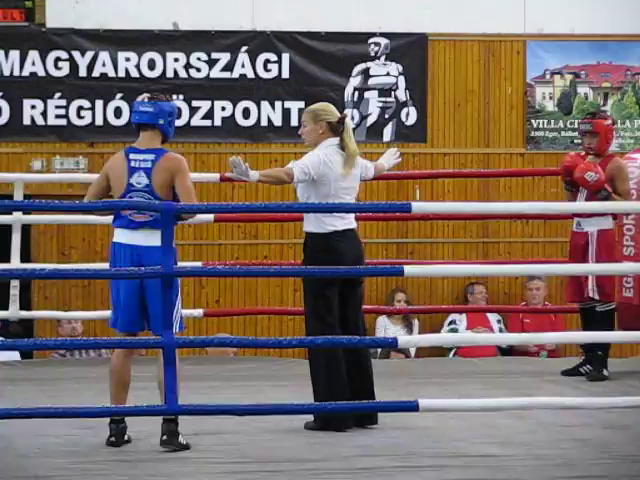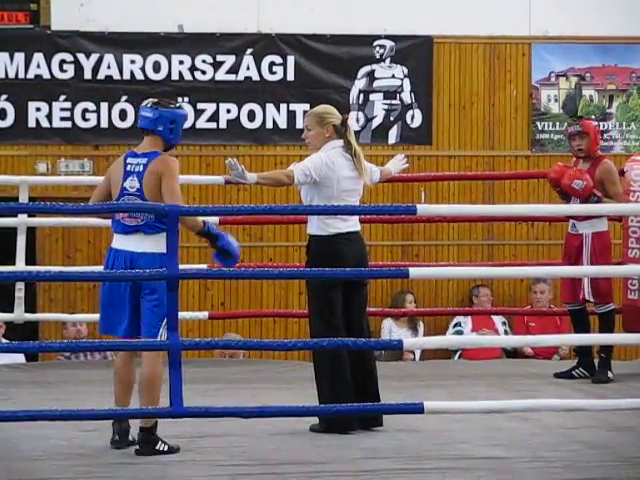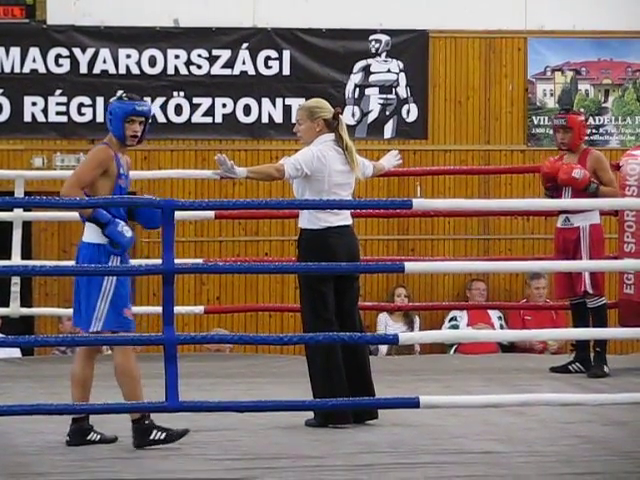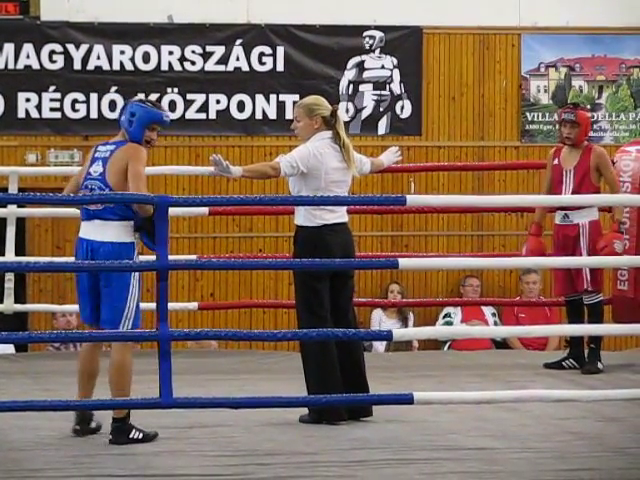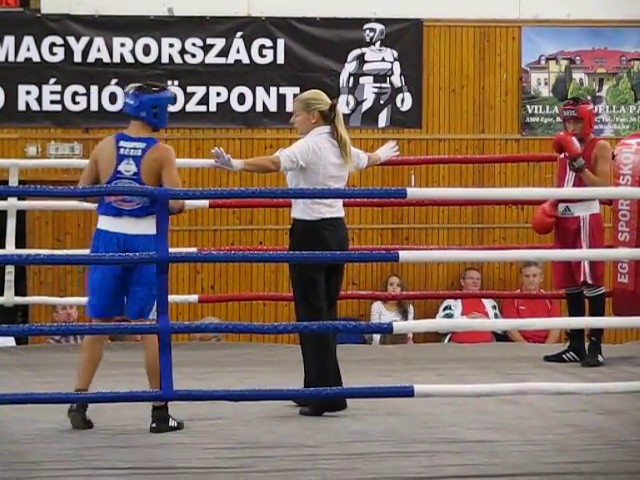
dt=1s
person 1, frame 1
left shoulder: (116, 160)
right shoulder: (173, 161)
left elbow: (89, 203)
right elbow: (188, 209)
left hip: (124, 250)
right hip: (157, 253)
left knee: (124, 341)
left ankle: (117, 426)
right ankle: (169, 427)
person 1, frame 2
left shoulder: (120, 163)
right shoulder: (165, 164)
left elbow: (94, 206)
right elbow: (179, 212)
right wrist: (215, 235)
left hip: (120, 255)
right hip: (155, 259)
left knee: (127, 345)
right knee: (154, 348)
left ankle: (121, 428)
right ankle: (148, 434)
person 1, frame 3
left shoulder: (122, 160)
right shoulder: (103, 153)
right elbow: (68, 190)
left wrist: (134, 213)
right wrist: (104, 220)
left hip: (101, 250)
right hip: (103, 252)
left knee: (90, 341)
right knee: (122, 337)
left ankle: (79, 426)
right ankle: (142, 425)
person 1, frame 4
left shoulder: (96, 152)
right shoulder: (133, 152)
left elbow: (68, 195)
right elbow: (138, 197)
right wrist: (152, 223)
left hip: (86, 243)
right hip: (118, 248)
left knee: (93, 332)
right knee: (123, 337)
left ankle: (83, 415)
right ankle: (121, 424)
person 1, frame 5
left shoulder: (105, 146)
right shoulder: (161, 152)
left elbow: (81, 192)
right elbow: (176, 204)
right wrist: (156, 197)
left hip: (107, 238)
right hip: (144, 242)
left knee: (99, 324)
left ankle: (79, 402)
right ankle: (160, 413)
person 2, frame 1
left shoulder: (319, 158)
right shoulder: (352, 159)
left elbow: (287, 175)
right elbow: (374, 169)
left wrist: (252, 176)
right wrist: (388, 160)
left hip: (323, 247)
right hip: (350, 245)
left knee: (323, 329)
right knee: (352, 326)
left ankle: (333, 415)
right ankle: (362, 409)
person 2, frame 2
left shoulder: (322, 160)
right shoulder: (355, 160)
left elbow: (287, 177)
right elbow: (380, 173)
left wrist: (250, 177)
right wrist: (394, 166)
left hip: (327, 250)
right hip: (355, 247)
left knee: (328, 331)
right knee: (357, 328)
left ankle: (337, 417)
right ankle: (367, 412)
person 2, frame 3
left shoulder: (313, 155)
right shoulder: (347, 154)
left elbow: (278, 171)
right elbow: (372, 168)
left wrist: (240, 172)
right wrist: (387, 163)
left hip: (318, 243)
right hip: (346, 241)
left knee: (321, 324)
right knee: (349, 321)
left ankle: (333, 411)
right ankle: (361, 405)
person 2, frame 4
left shoulder: (310, 151)
right shoulder: (343, 151)
left elbow: (273, 169)
right elbow: (370, 164)
left wrist: (235, 171)
right wrist: (388, 159)
left hip: (314, 239)
right hip: (342, 238)
left knee: (315, 322)
right knee: (343, 319)
left ankle: (327, 408)
right ankle: (355, 402)
person 2, frame 5
left shoulder: (309, 145)
right shoulder: (341, 146)
left elbow: (274, 163)
right elbow: (368, 159)
left wrist: (236, 164)
right wrist: (385, 154)
left hip: (311, 233)
right hip: (337, 232)
left knee: (311, 314)
right knee: (325, 311)
left ankle: (325, 394)
right ankle: (320, 390)
person 3, frame 1
left shoulder: (615, 165)
right shoulder: (580, 159)
left elbow: (627, 204)
left wrist: (602, 191)
right wrist: (568, 182)
left hip: (600, 232)
right hip: (578, 231)
left knee: (602, 295)
right knee: (583, 297)
left ankle: (601, 361)
right ankle: (589, 358)
person 3, frame 2
left shoulder: (605, 166)
right shoulder: (574, 164)
left elbow: (620, 205)
left wrist: (592, 196)
right wrist: (561, 190)
left hip: (595, 235)
right hip: (574, 234)
left knee: (600, 297)
right knee: (573, 299)
left ankle: (605, 362)
right ankle: (584, 362)
person 3, frame 3
left shoulder: (594, 157)
right shoulder: (558, 161)
left elbow: (615, 193)
left wrist: (588, 185)
right wrist: (549, 187)
left hip: (587, 228)
right hip: (563, 228)
left knee: (592, 290)
right knee: (573, 294)
left ankle: (600, 357)
right ankle: (581, 357)
person 3, frame 4
left shoulder: (596, 154)
right shoulder: (554, 154)
left elbow: (616, 191)
right elbow: (547, 193)
left wrist: (617, 227)
right wrist: (534, 230)
left hip: (586, 224)
right hip: (561, 225)
left knee: (590, 289)
right knee: (568, 290)
left ankle: (594, 354)
right ankle: (574, 352)
person 3, frame 5
left shoulder: (600, 147)
right shoulder: (564, 147)
left elbow: (602, 186)
left wrist: (577, 160)
right wrist: (550, 206)
left hip: (587, 218)
right hip: (564, 218)
left knee: (591, 281)
right knee: (570, 283)
left ankle: (595, 346)
right ankle: (575, 345)
